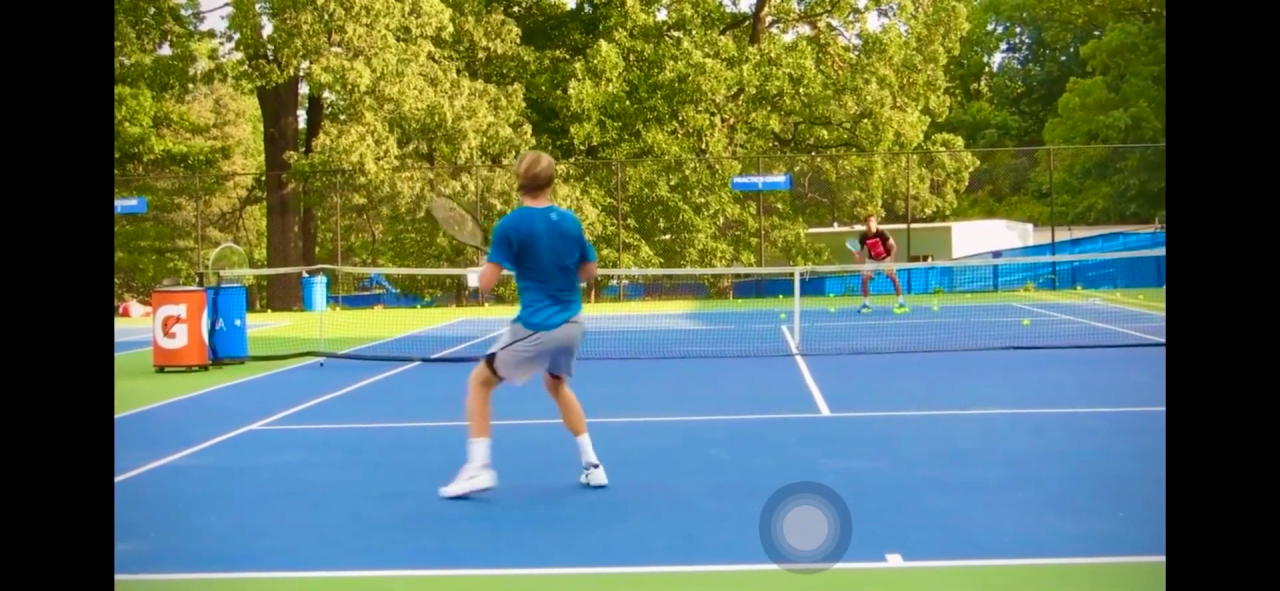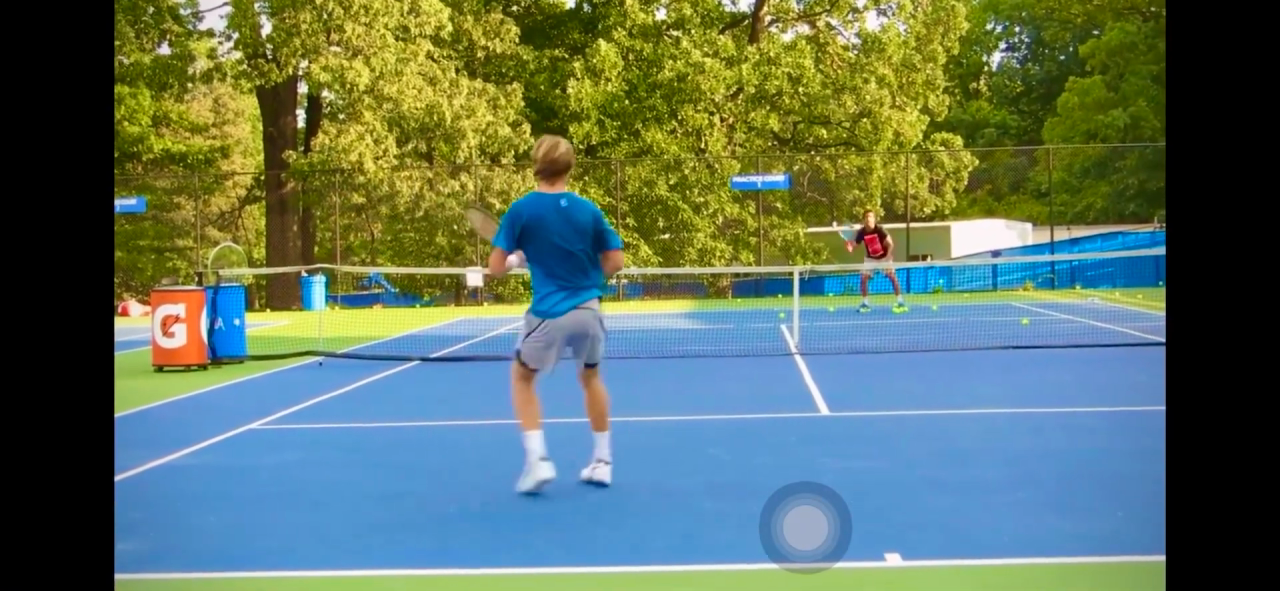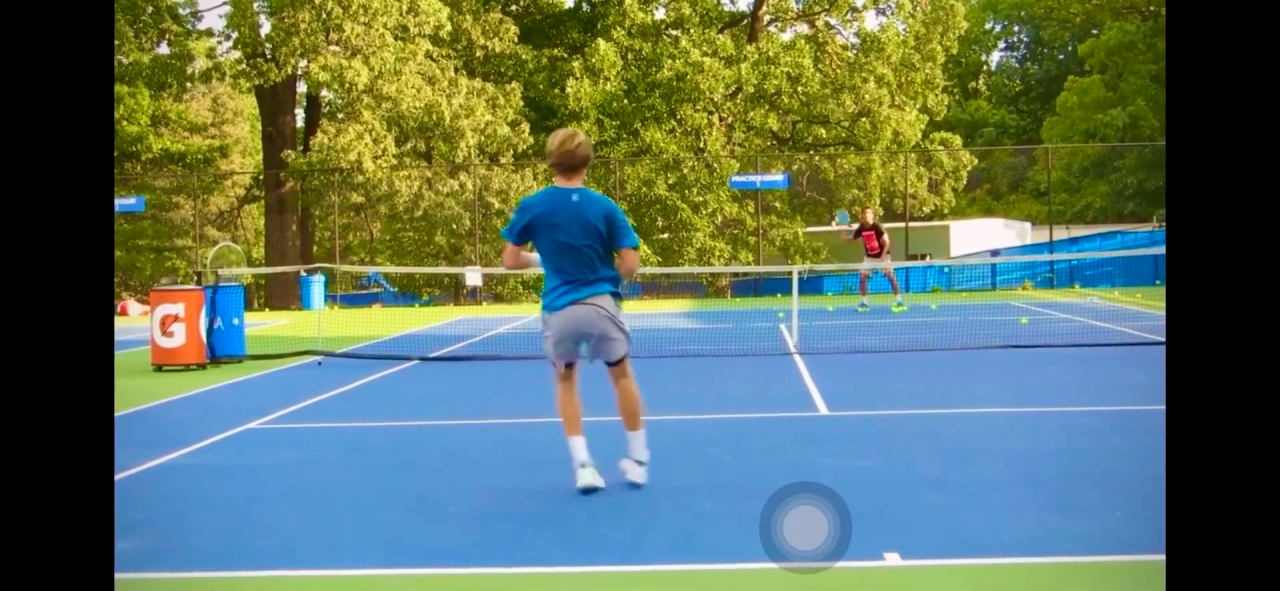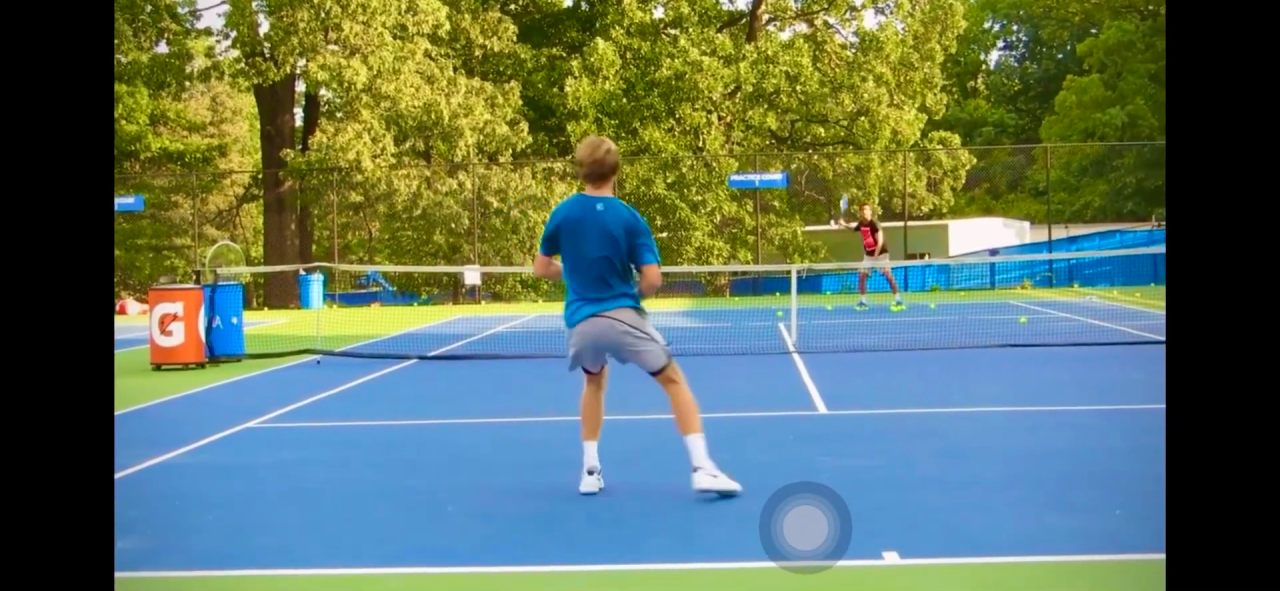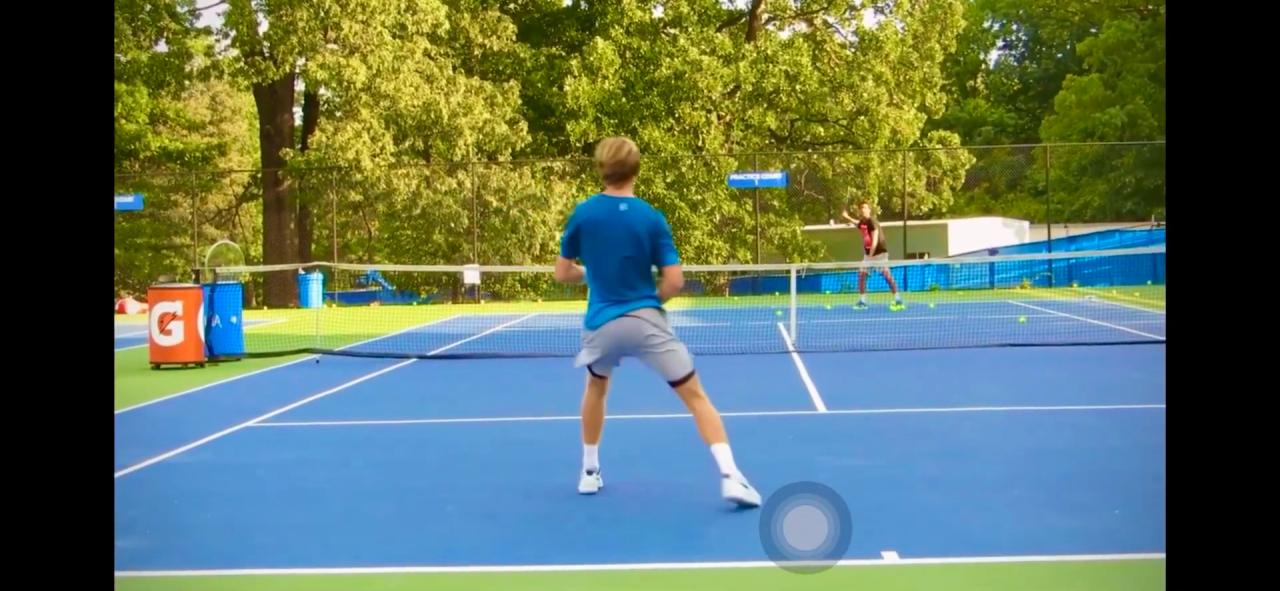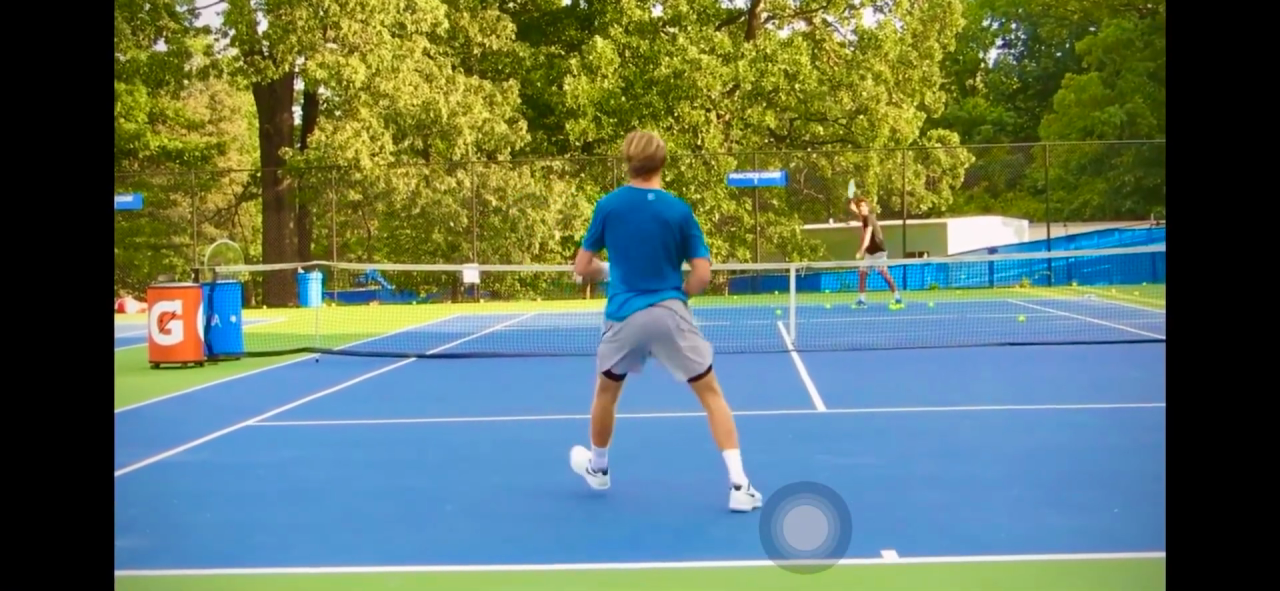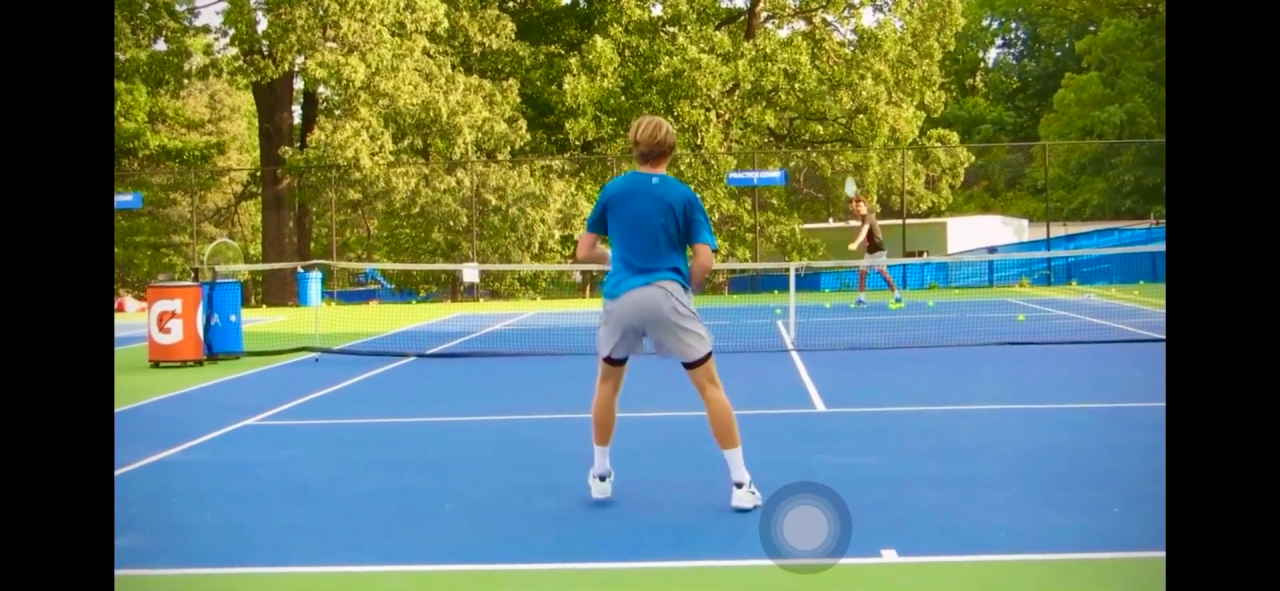
dt=0.1s
person 1, frame 1
left shoulder: (511, 225)
right shoulder: (571, 222)
left elbow: (487, 283)
right elbow: (589, 272)
left wrist: (479, 273)
left hip: (534, 328)
right hip: (571, 325)
left knee: (479, 383)
right knee: (557, 387)
left ankle: (478, 468)
right ankle: (592, 465)
person 1, frame 2
left shoulder: (520, 211)
right shoulder: (589, 211)
left elbow: (495, 268)
right elbow: (615, 264)
left wrist: (516, 259)
left hip: (548, 316)
right hip: (588, 311)
left knee: (521, 378)
right knee: (590, 378)
left ankle: (537, 460)
right ankle: (602, 462)
person 1, frame 3
left shoulder: (532, 206)
right shoulder: (605, 207)
left elbow: (510, 261)
right elbow: (630, 265)
left hip: (559, 311)
right hip: (602, 306)
left knee: (566, 381)
right knee: (622, 376)
left ankle: (583, 466)
right ankle: (637, 462)
person 1, frame 4
left shoulder: (561, 213)
right shoulder: (629, 217)
left elbow: (542, 270)
right elbow: (652, 280)
left hip: (580, 321)
right hip: (623, 318)
left knee: (594, 383)
right knee: (675, 383)
left ankle: (590, 471)
right ankle: (704, 469)
person 1, frame 5
left shoulder: (582, 214)
right shoulder: (652, 218)
left elbow: (562, 274)
right elbow: (673, 282)
left hip: (601, 323)
right hip: (645, 320)
left knee: (596, 387)
right knee: (694, 396)
left ankle: (590, 471)
right ankle: (731, 478)
person 1, frame 6
left shoulder: (607, 206)
right shoulder: (679, 210)
left elbow: (581, 267)
right elbow: (702, 275)
left hip: (623, 317)
right hip: (669, 313)
left knee: (606, 391)
right knee: (711, 394)
left ankle: (597, 468)
right ankle: (739, 487)
person 1, frame 7
left shoulder: (612, 190)
right shoulder: (685, 196)
left elbow: (584, 253)
right elbow: (704, 262)
left hip: (620, 299)
right hip: (666, 295)
left knee: (608, 382)
right knee: (709, 385)
left ankle: (601, 474)
right ankle: (741, 483)
